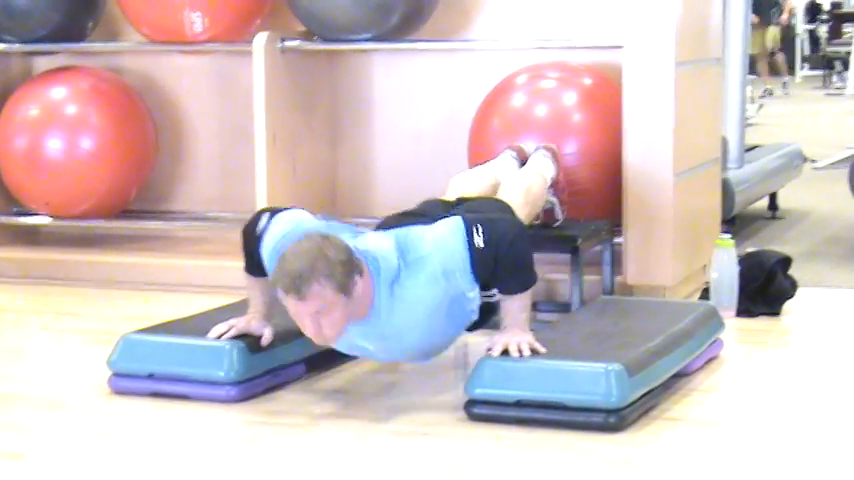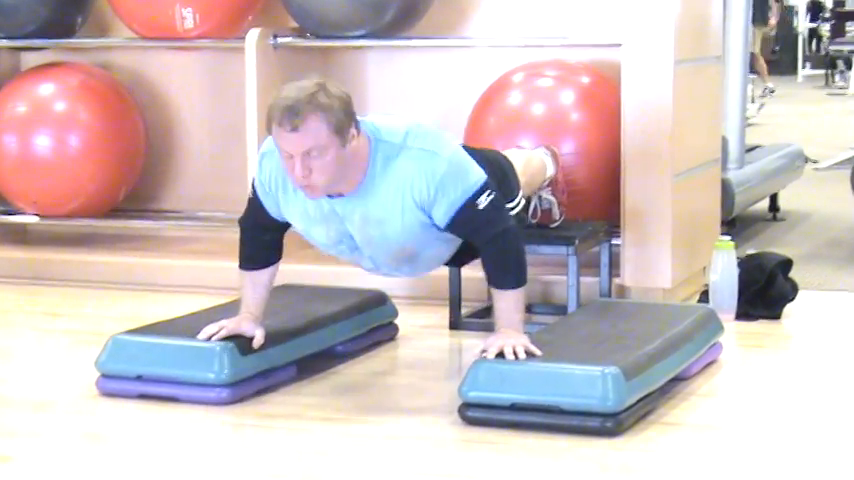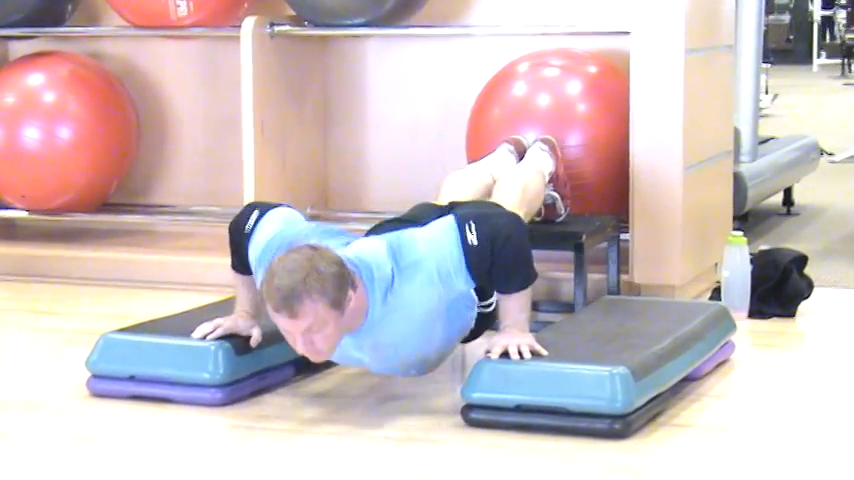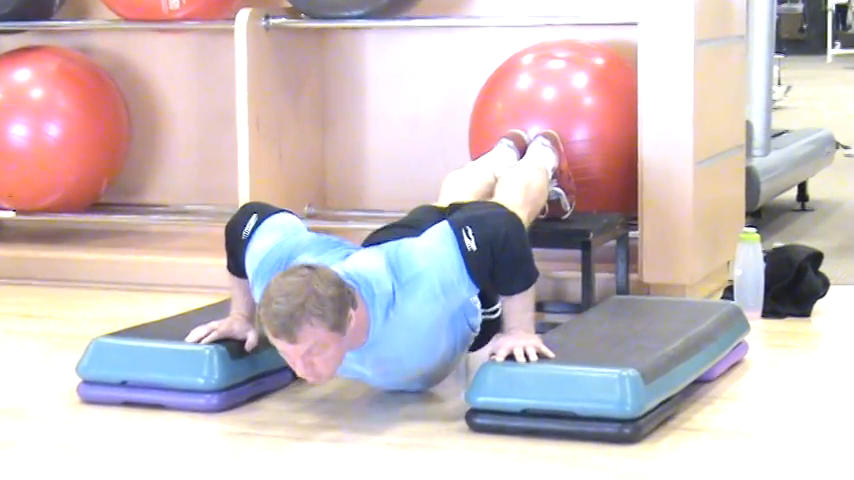
dt=0.4s
person 1, frame 1
left shoulder: (417, 277)
right shoulder: (287, 250)
left elbow: (508, 237)
right elbow: (260, 224)
left wrist: (516, 327)
right wrist: (257, 314)
right hip: (408, 227)
left knee: (511, 203)
right knee: (453, 199)
left ankle: (543, 165)
right ankle: (509, 160)
person 1, frame 2
left shoulder: (423, 163)
right shoulder: (275, 162)
left elbow: (499, 235)
right elbow: (259, 229)
left wrist: (509, 329)
right wrist: (249, 315)
left hip: (484, 200)
left knee: (514, 174)
left ankle: (543, 165)
right ankle: (519, 156)
person 1, frame 3
left shoulder: (413, 281)
right shoulder: (274, 252)
left elbow: (506, 234)
right elbow: (246, 223)
left wrist: (515, 328)
right wrist: (245, 314)
right hip: (397, 236)
left knee: (508, 206)
right knee: (451, 198)
left ankle: (541, 160)
right ankle: (506, 155)
person 1, frame 4
left shoulder: (417, 290)
right shoulder: (275, 270)
left elbow: (502, 232)
right elbow: (249, 219)
left wrist: (520, 329)
right wrist: (241, 317)
right hip: (396, 239)
left knee: (509, 205)
right knee: (450, 201)
left ankle: (542, 155)
right ankle: (506, 151)
